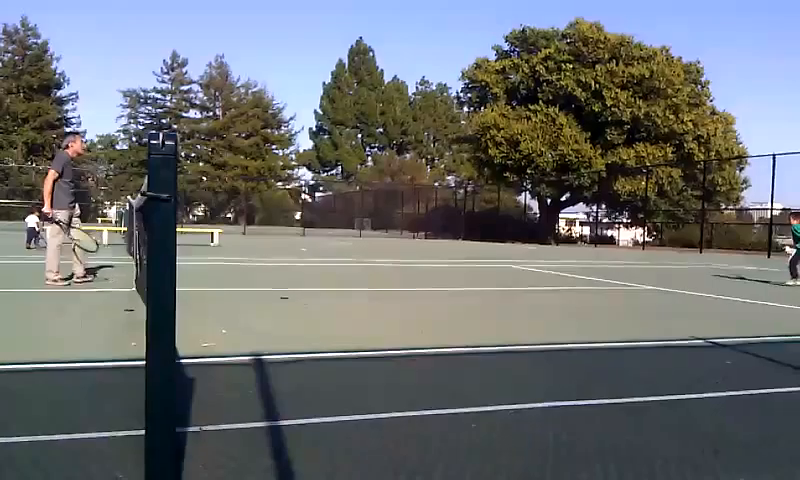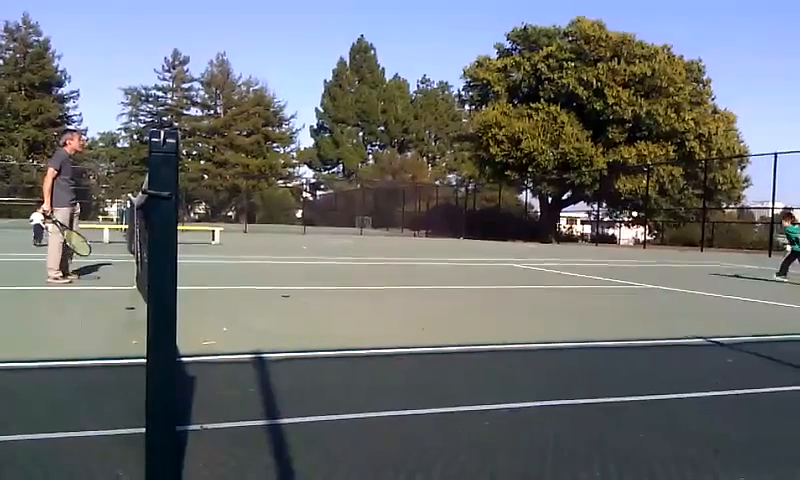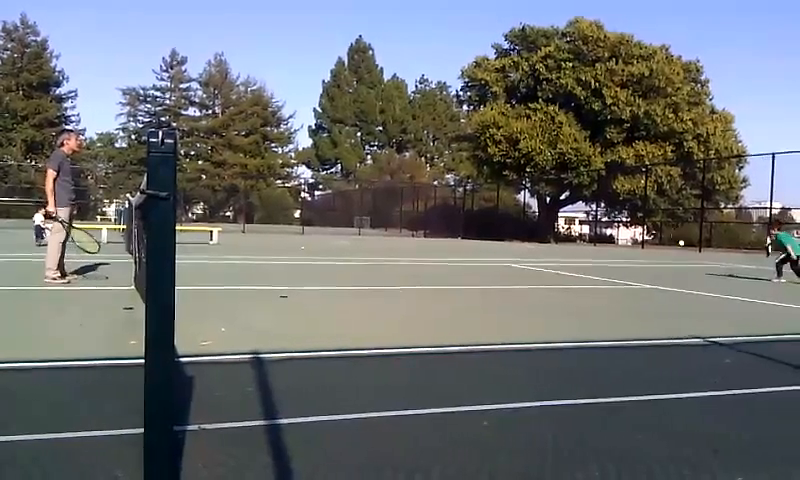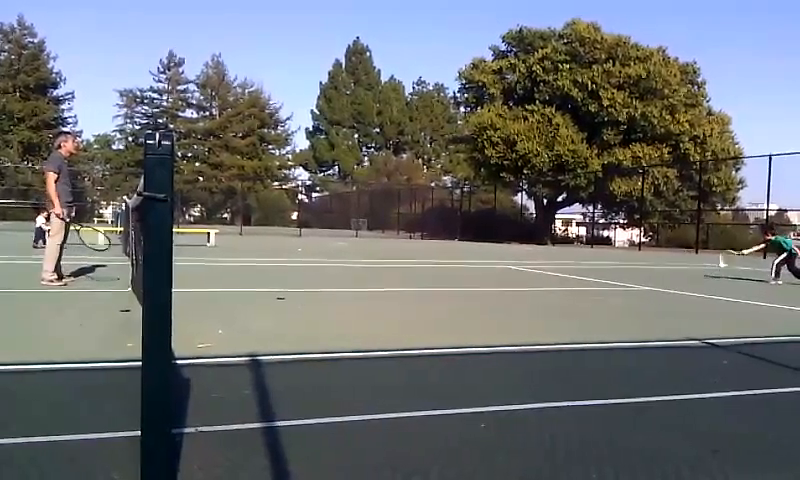
dt=0.2s
person 1, frame 1
left shoulder: (68, 160)
right shoulder: (62, 157)
right elbow: (49, 180)
right wrist: (47, 204)
left hip: (71, 206)
right hip: (60, 207)
right knee: (56, 240)
left ankle: (79, 273)
right ankle: (52, 276)
person 1, frame 2
left shoulder: (68, 157)
right shoulder: (60, 155)
right elbow: (48, 178)
right wrist: (47, 202)
left hip: (71, 204)
right hip: (61, 205)
right knee: (58, 238)
left ankle: (64, 270)
right ankle: (53, 274)
person 1, frame 3
left shoulder: (66, 158)
right shoulder: (58, 155)
right elbow: (49, 180)
right wrist: (51, 203)
left hip: (68, 205)
right hip: (60, 205)
left knee: (64, 239)
right knee: (57, 238)
left ankle: (60, 271)
right ankle: (51, 274)
person 1, frame 4
left shoulder: (62, 160)
right shoulder: (55, 158)
right elbow: (50, 183)
right wrist: (56, 205)
left hip: (66, 207)
right hip: (60, 207)
left knee: (61, 241)
right knee: (55, 240)
left ankle: (57, 273)
right ankle: (48, 276)
